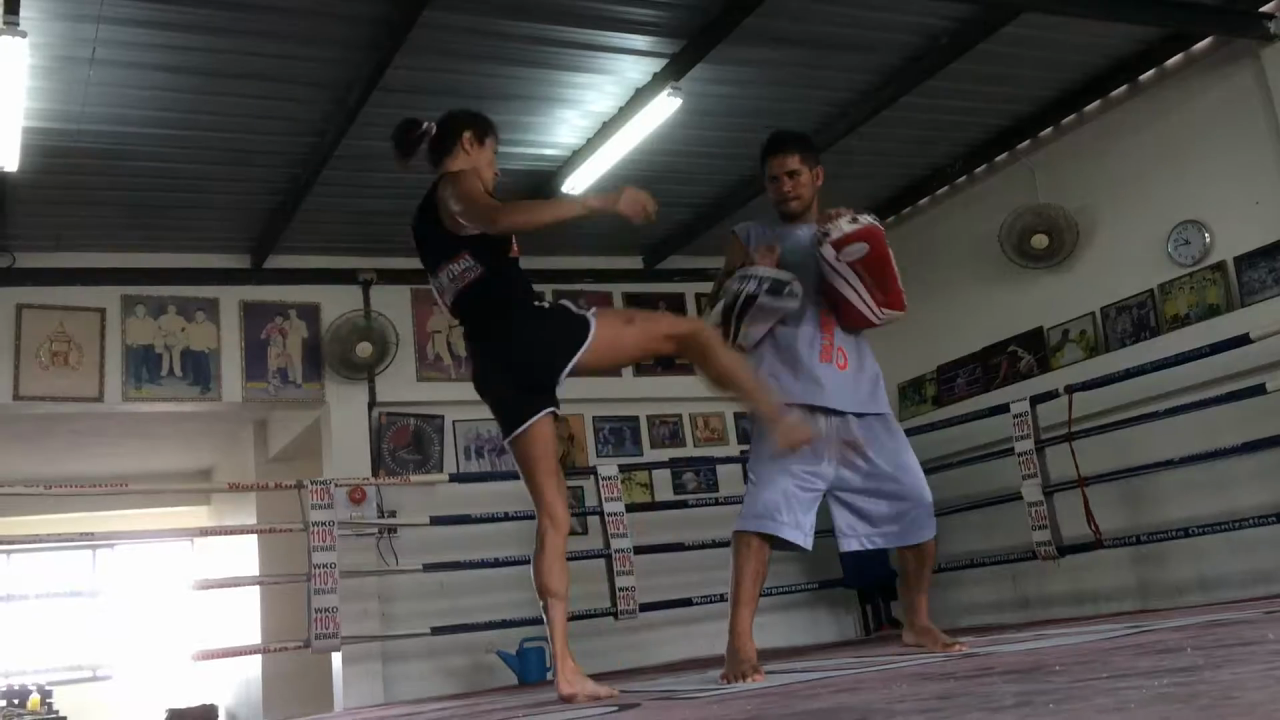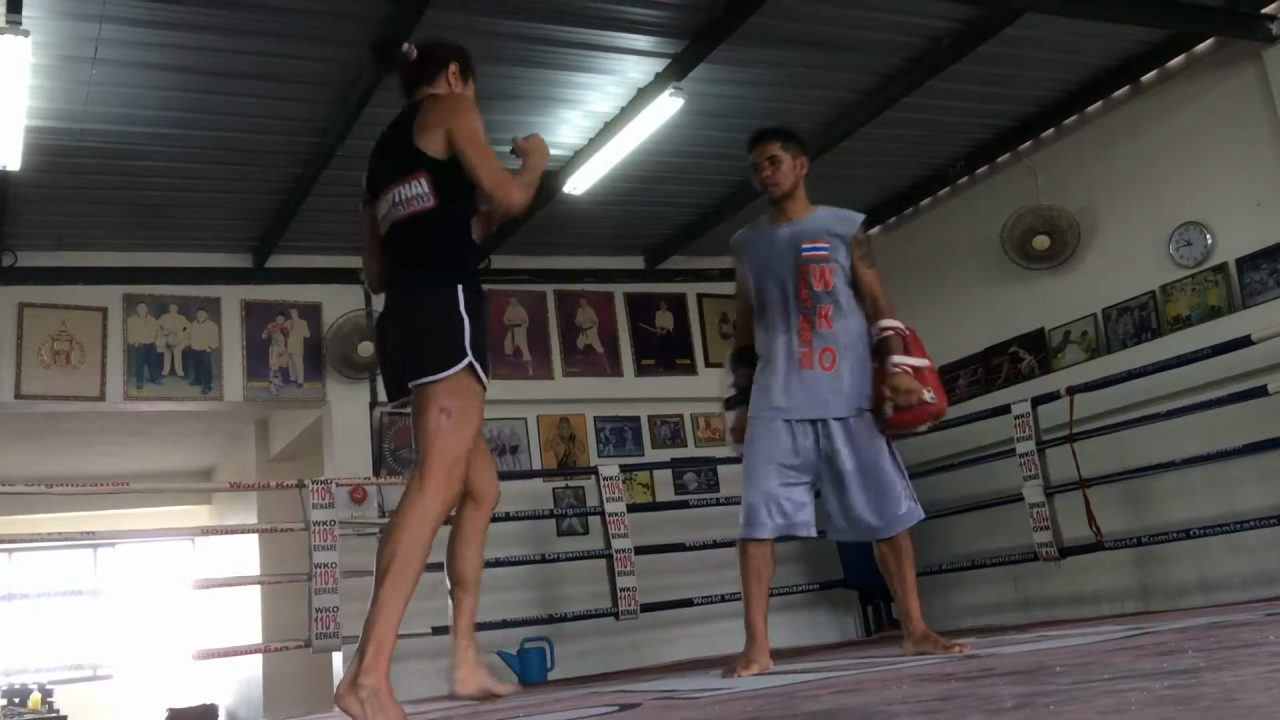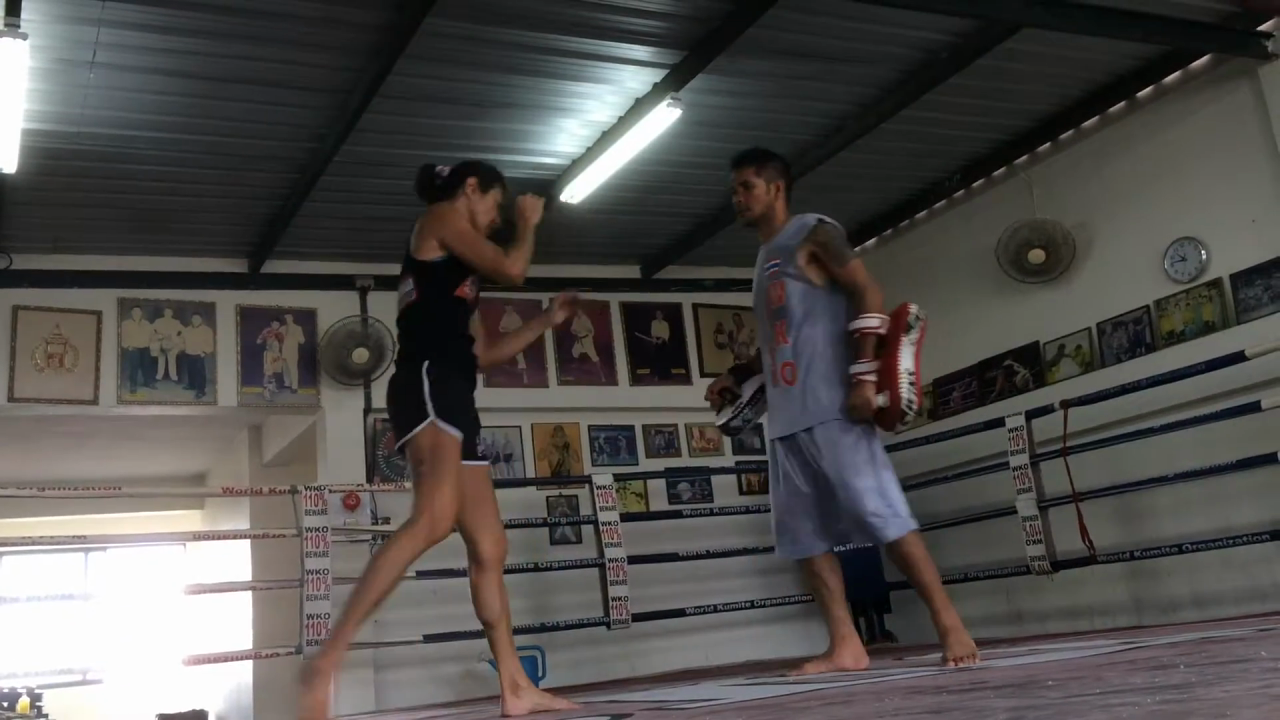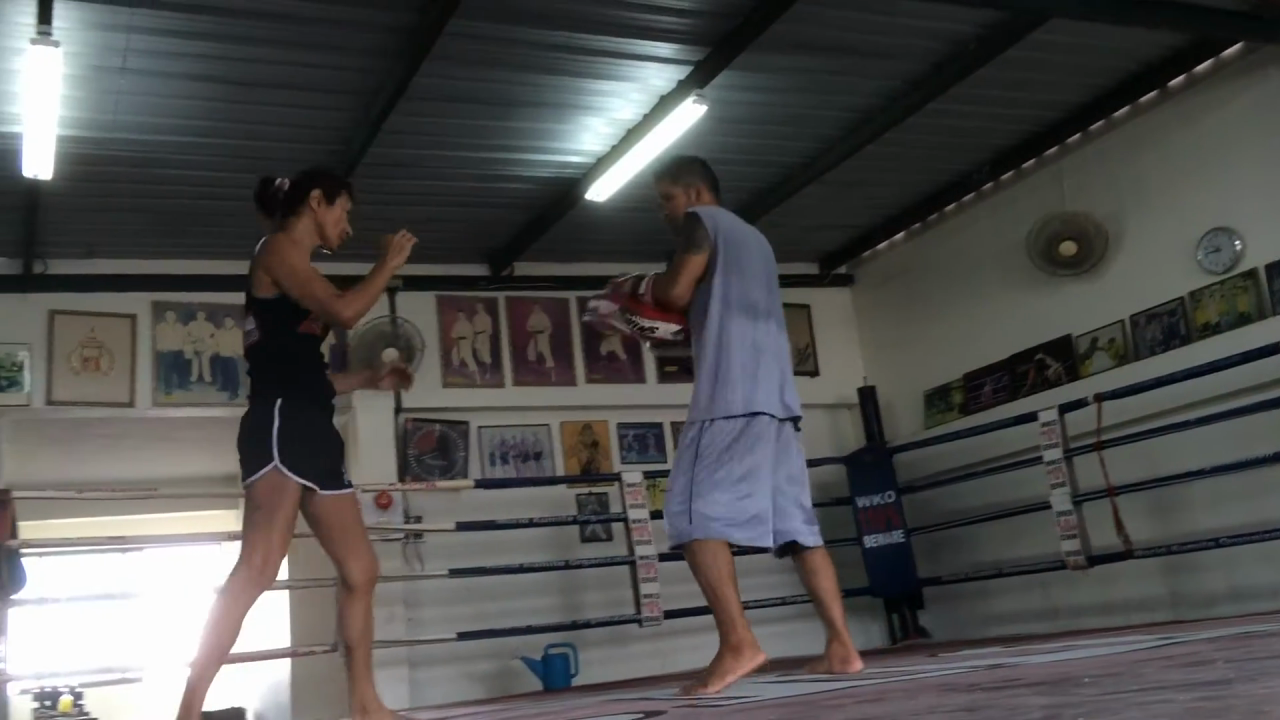
dt=1s
person 1, frame 1
left shoulder: (428, 219)
right shoulder: (455, 188)
right elbow: (503, 217)
right wrist: (597, 201)
left hip: (498, 368)
right hip: (534, 332)
left knee: (552, 513)
right knee: (691, 331)
left ankle: (565, 669)
right ankle: (779, 417)
person 1, frame 2
left shoulder: (382, 151)
right shoulder: (449, 109)
right elbow: (510, 197)
right wrist: (535, 158)
left hip: (403, 321)
right hip: (445, 311)
left knee: (480, 489)
right knee: (437, 487)
left ankle: (466, 661)
person 1, frame 3
left shoulder: (450, 266)
right shoulder: (439, 220)
left elbow: (483, 352)
right elbow: (511, 269)
left wrist: (543, 322)
right wrist: (527, 223)
left hip: (454, 401)
right hip: (429, 386)
left knee: (490, 548)
right knee: (436, 518)
right ankle: (328, 659)
person 1, frame 4
left shoulder: (307, 279)
right shoulder: (277, 249)
right elbow: (345, 312)
left wrist: (370, 379)
right wrist: (389, 264)
left hip: (316, 431)
right hip: (280, 424)
left knee: (360, 570)
right knee: (259, 568)
person 2, frame 1
right shoulder: (749, 238)
right elbow: (718, 310)
left hip: (860, 397)
right hip: (790, 396)
left knee: (912, 504)
right knee: (765, 506)
left ankle: (918, 622)
right ankle: (740, 644)
person 2, frame 2
left shoulder: (845, 227)
right shoulder: (746, 243)
left elbow: (877, 304)
left wrist: (897, 366)
right wrist: (740, 400)
left hip: (849, 399)
right hip: (776, 404)
left knee: (887, 511)
right knee: (759, 514)
left ankle: (915, 628)
right ankle: (756, 644)
person 2, frame 3
left shoulder: (813, 233)
right shoulder: (766, 257)
left elbow: (869, 295)
left wrist: (864, 376)
right wrist: (738, 375)
left hip: (832, 408)
right hip: (788, 417)
left knee: (879, 512)
right knee: (803, 536)
left ankle: (950, 625)
right ankle: (845, 646)
person 2, frame 4
left shoulder: (702, 222)
right shoulder: (755, 238)
left elbow: (676, 292)
left wrist: (650, 285)
right wrist: (683, 323)
left hip: (729, 396)
right hip: (775, 394)
left knee: (697, 517)
right knee: (794, 523)
left ankle: (737, 643)
right ankle: (841, 647)
